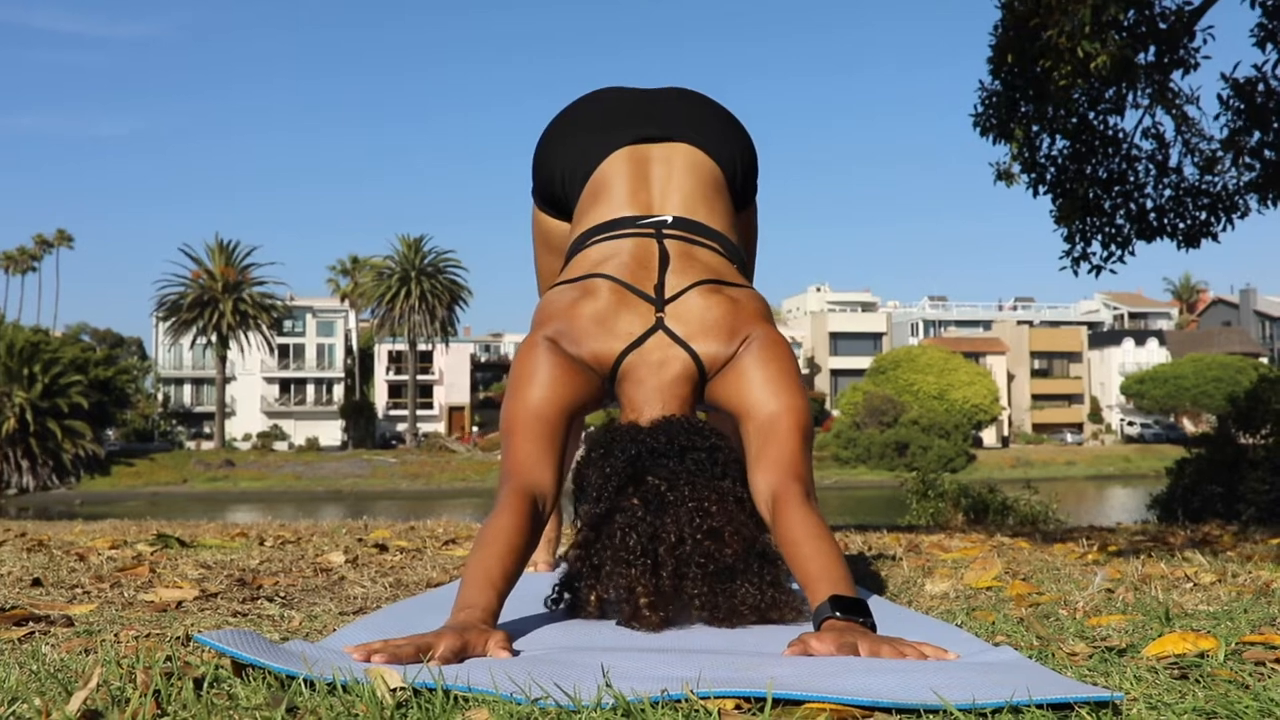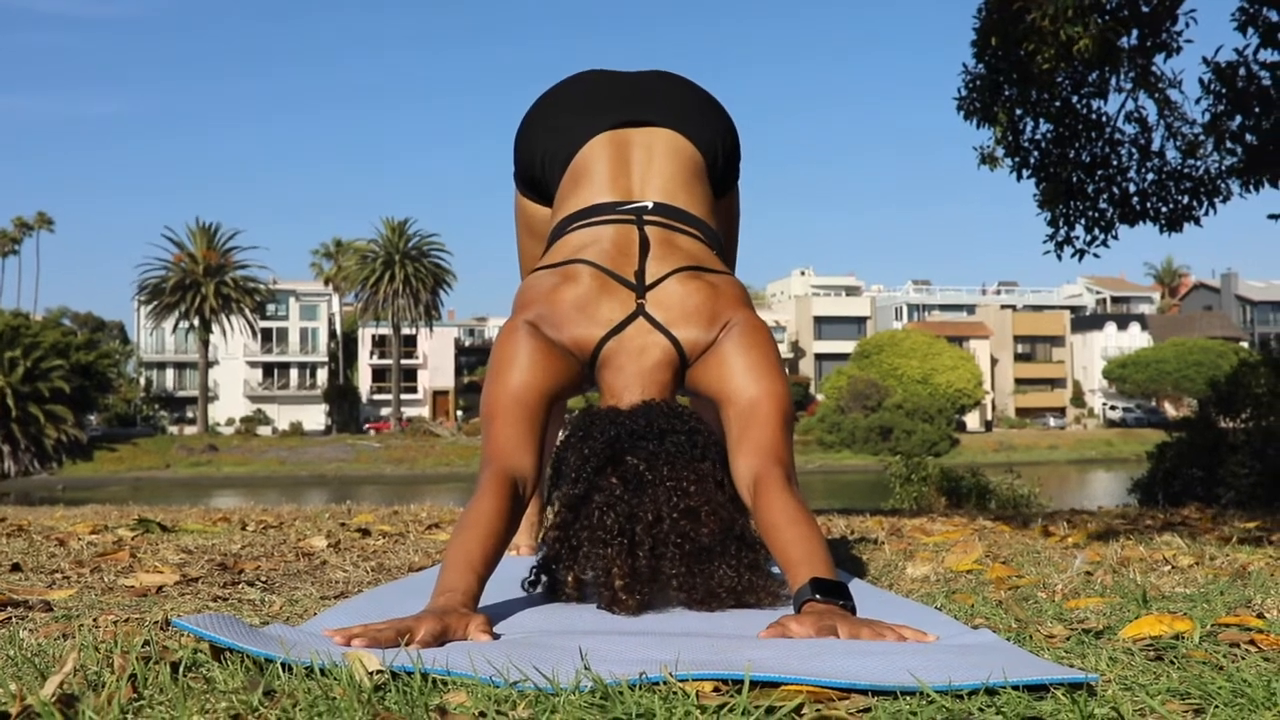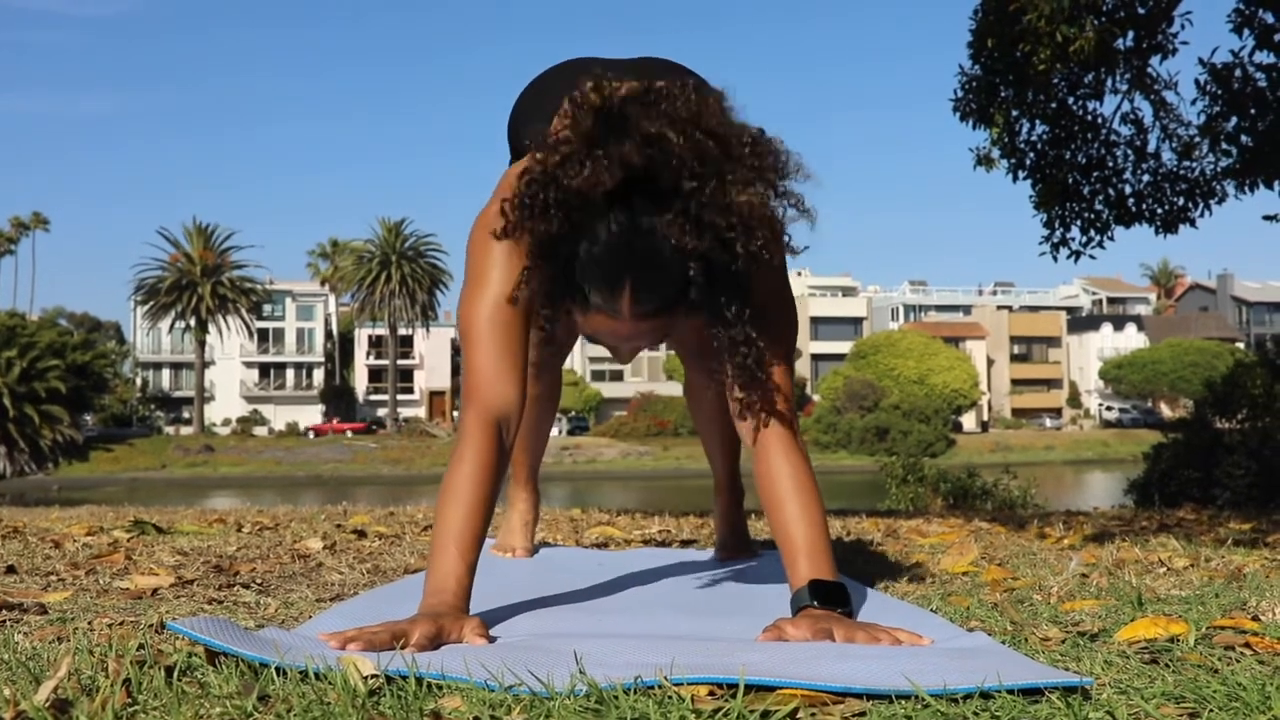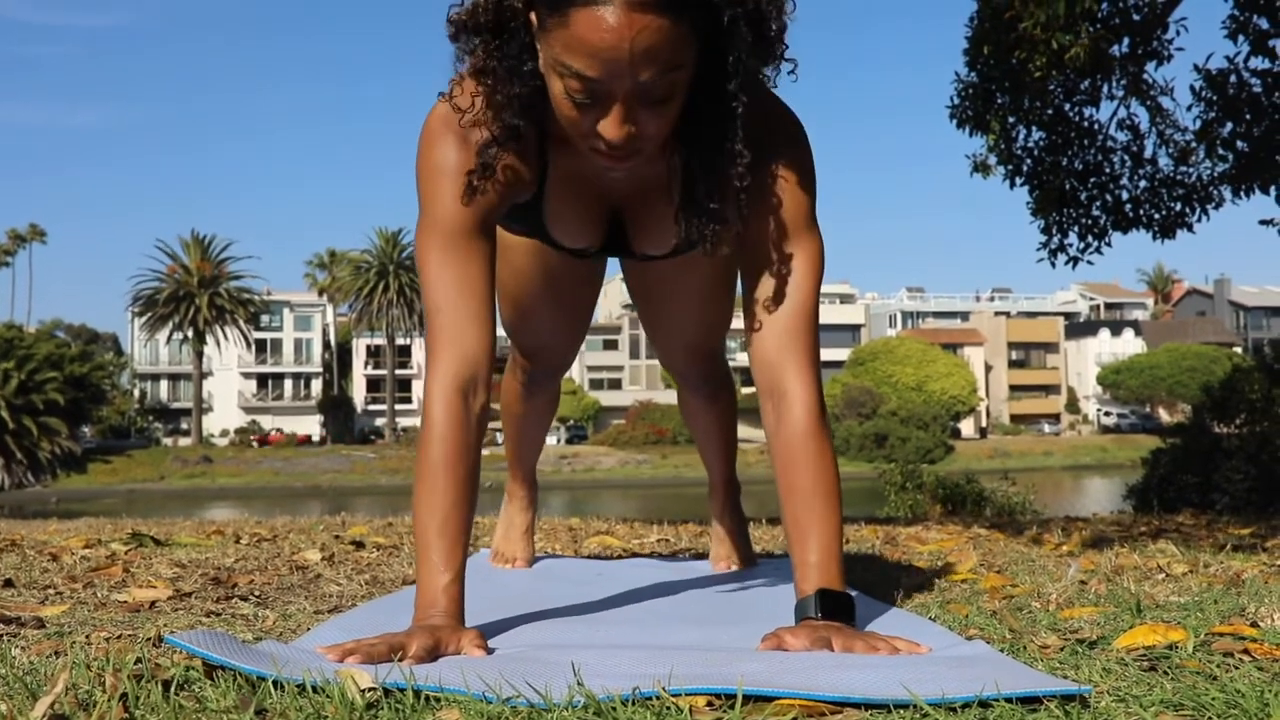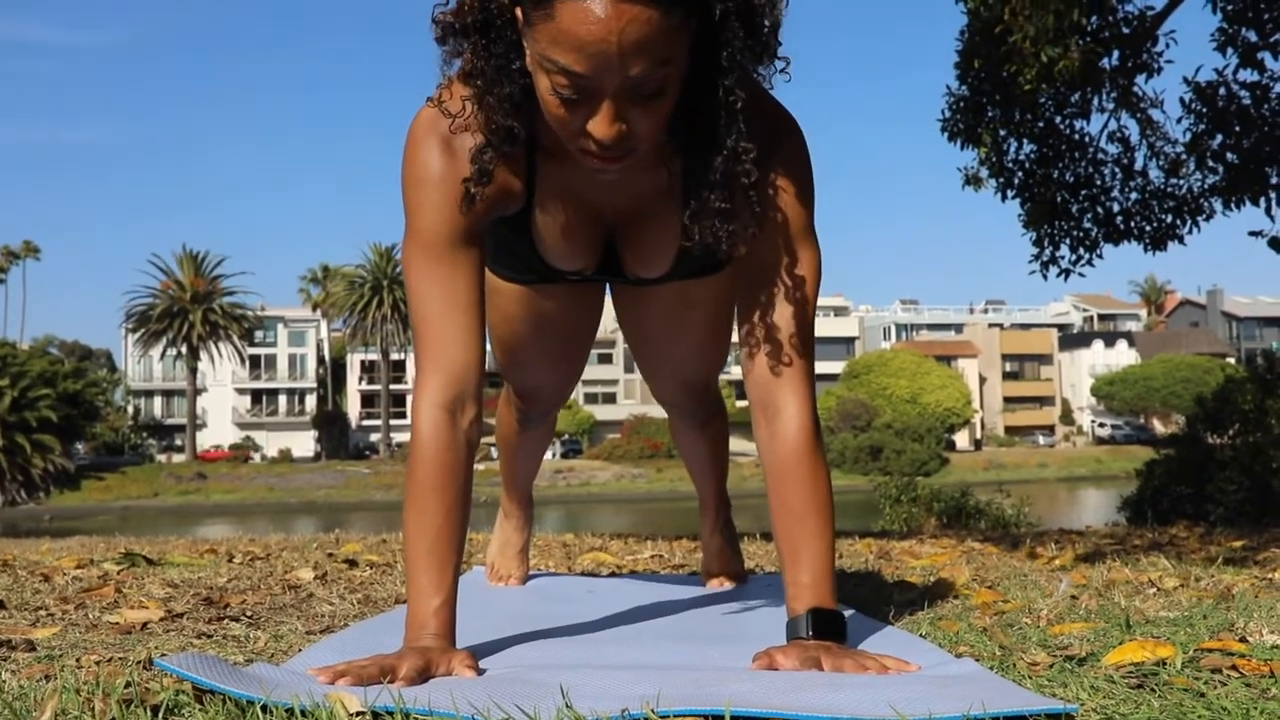
dt=1s
person 1, frame 1
left shoulder: (748, 354)
right shoulder: (559, 355)
left elbow: (788, 494)
right elbow: (522, 493)
left wrist: (843, 616)
left ankle: (732, 546)
right ankle: (547, 541)
person 1, frame 2
left shoulder: (728, 339)
right shoulder: (541, 337)
left elbow: (769, 481)
right elbow: (503, 478)
left wrist: (823, 599)
left ankle: (722, 515)
right ankle: (535, 514)
person 1, frame 3
left shoulder: (734, 235)
right shoulder: (515, 226)
left elbow: (772, 419)
right elbow: (485, 421)
left wrist: (821, 600)
right wrist: (442, 605)
left knee: (712, 351)
right knee: (537, 348)
left ankle: (727, 500)
right ankle: (522, 497)
person 1, frame 4
left shoulder: (760, 136)
right shoulder: (472, 125)
left elbow: (789, 381)
right elbow: (457, 379)
left wrist: (824, 604)
right wrist: (437, 612)
left hip: (684, 225)
right hip: (543, 218)
right knee: (539, 359)
left ankle: (724, 503)
right ankle: (519, 495)
person 1, frame 5
left shoulder: (757, 141)
right shoulder: (456, 135)
left elbow: (783, 396)
right elbow: (446, 397)
left wrist: (815, 624)
right wrist: (428, 634)
left hip: (683, 256)
right hip: (534, 250)
right knee: (535, 394)
left ankle: (716, 520)
right ankle: (515, 511)
